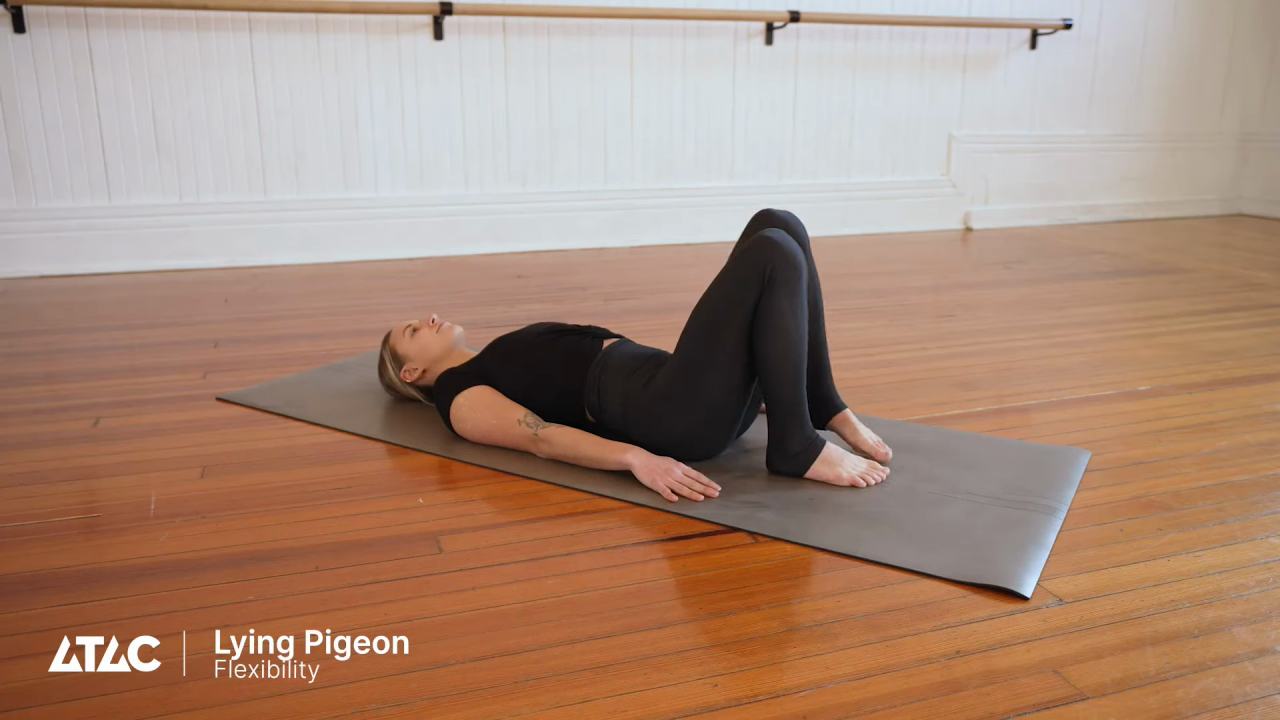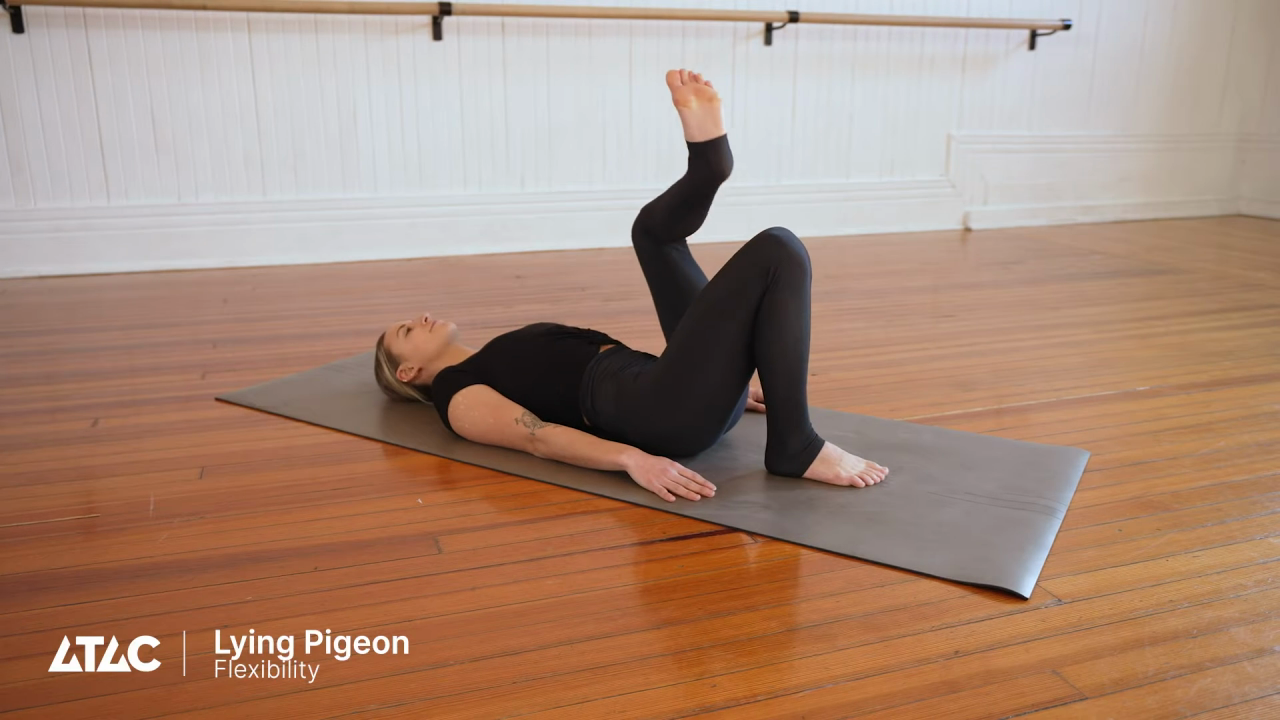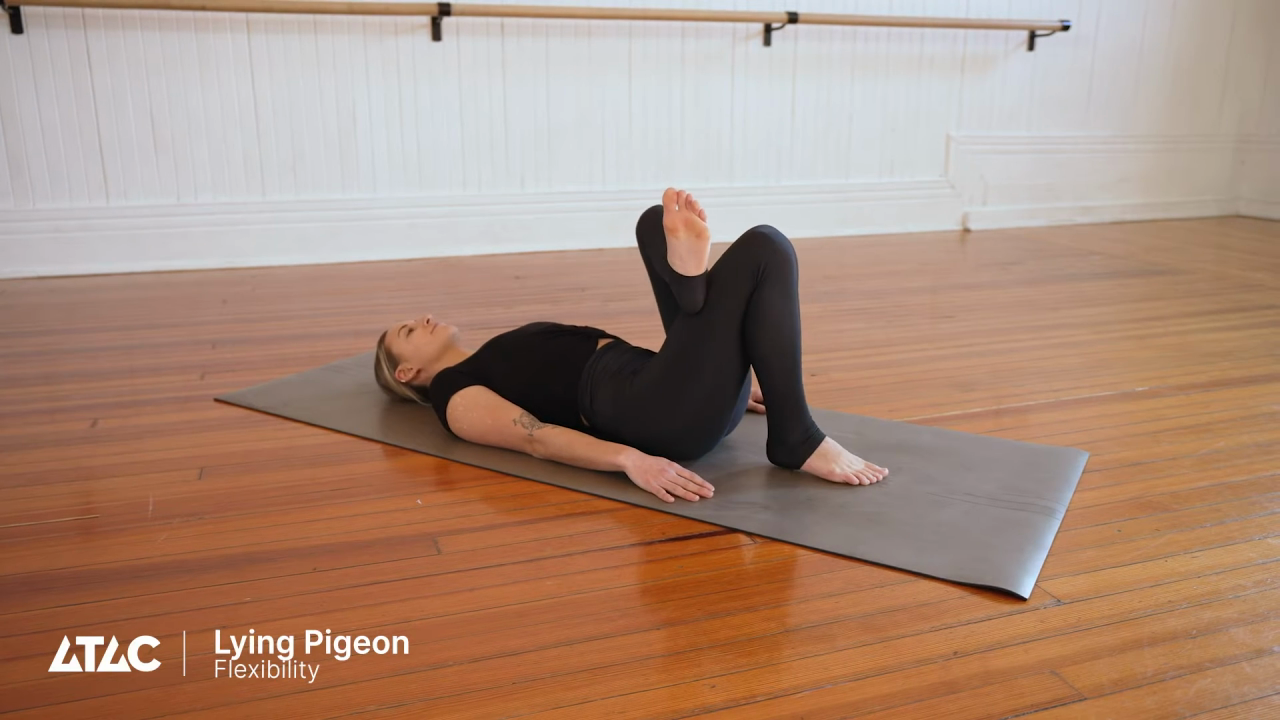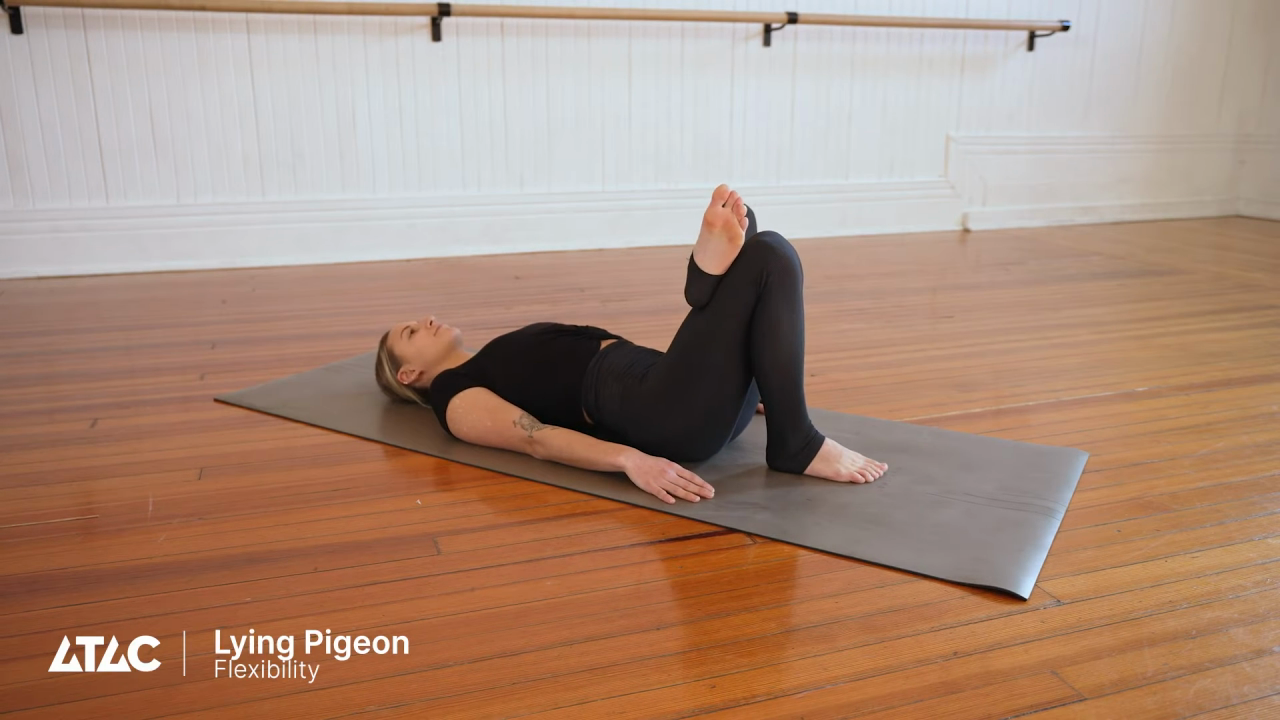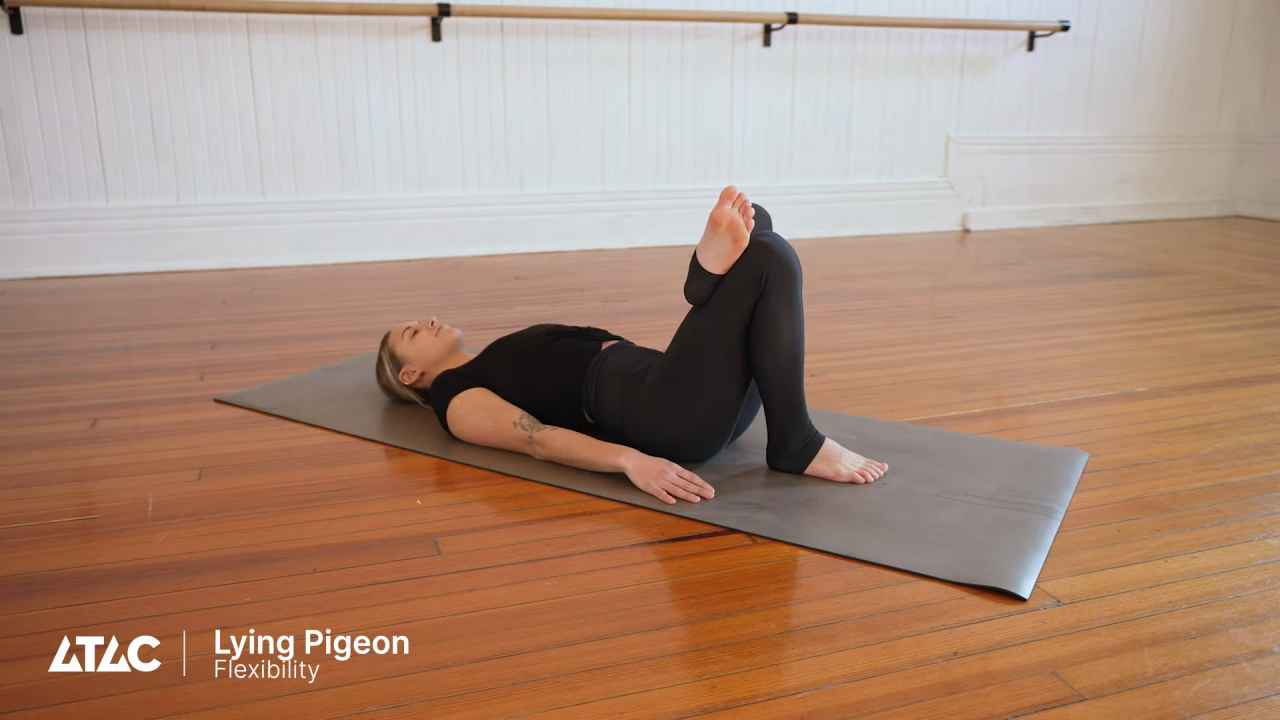
dt=1s
person 1, frame 1
left shoulder: (504, 364)
right shoulder: (463, 399)
right elbow: (542, 438)
left wrist: (752, 376)
right wrist: (635, 457)
left hip: (693, 397)
right hip: (677, 418)
left knee: (778, 224)
right knee: (773, 253)
left ankle: (824, 406)
right ankle: (796, 447)
person 1, frame 2
left shoulder: (501, 365)
right shoulder: (460, 398)
right elbow: (537, 438)
left wrist: (735, 375)
right wrist: (631, 458)
left hip: (690, 397)
right hip: (665, 416)
right knee: (777, 252)
left ankle: (706, 155)
right ankle: (795, 448)
person 1, frame 3
left shoulder: (507, 365)
right shoulder: (458, 399)
right elbow: (535, 437)
left wrist: (733, 377)
right wrist: (629, 458)
left hip: (694, 398)
right hip: (666, 416)
right knee: (763, 249)
left ankle: (688, 272)
right ankle: (797, 441)
person 1, frame 4
left shoulder: (504, 367)
right shoulder: (458, 400)
right elbow: (536, 439)
left wrist: (743, 382)
right wrist: (630, 459)
left hip: (688, 399)
right hip: (667, 418)
right knee: (768, 258)
right ankle: (797, 446)
person 1, frame 5
left shoulder: (508, 367)
right shoulder: (459, 400)
right elbow: (538, 440)
left wrist: (708, 332)
right wrist: (630, 460)
left hip: (696, 400)
right hip: (668, 417)
right knee: (765, 262)
right ankle: (797, 445)
